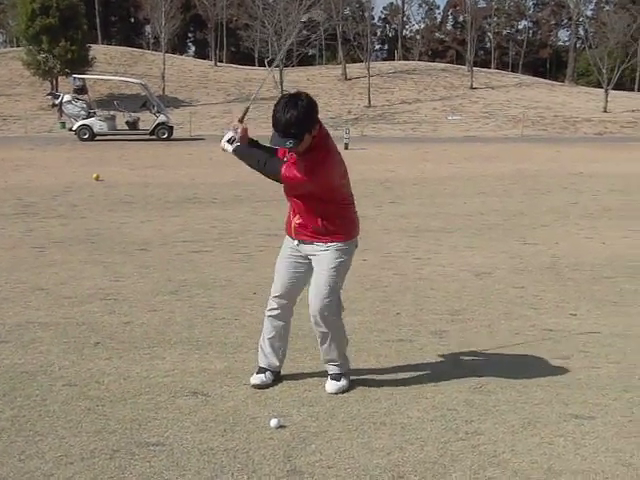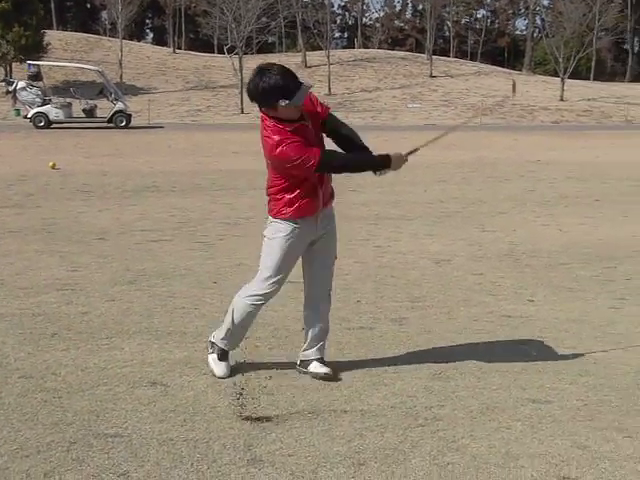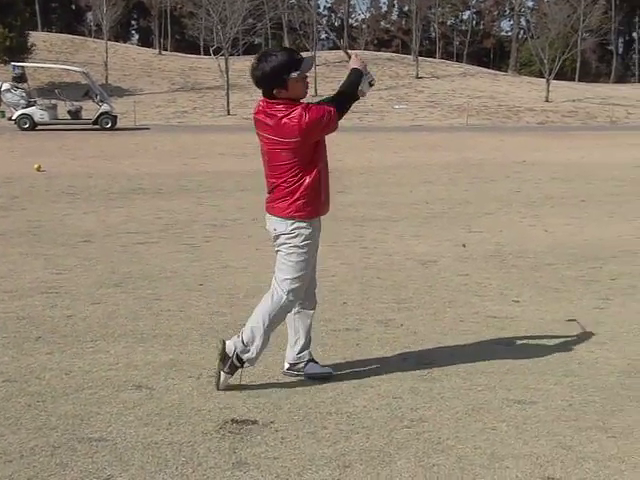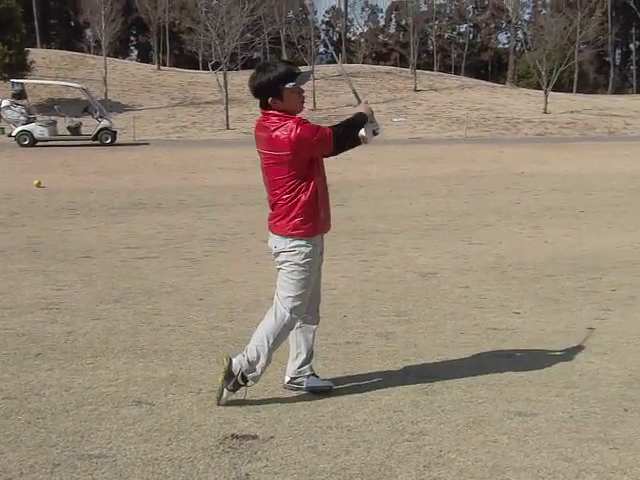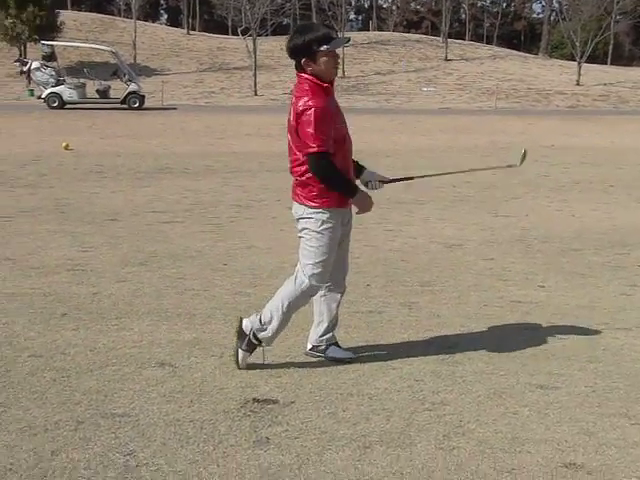
dt=0.3s
person 1, frame 1
left shoulder: (323, 160)
right shoulder: (292, 139)
left elbow: (272, 168)
right elbow: (275, 157)
left wrist: (240, 147)
right wrist: (246, 142)
left hip: (335, 240)
right hip: (299, 237)
left knee: (321, 306)
right knee: (279, 299)
left ankle: (337, 368)
right ankle: (269, 365)
person 1, frame 2
left shoulder: (305, 104)
right shoulder: (279, 142)
left elbow: (335, 128)
right elbow: (330, 162)
left wrist: (371, 158)
right wrist: (384, 162)
left hip: (321, 212)
right hip: (288, 221)
left knee: (319, 287)
right knee: (265, 286)
left ankle: (311, 356)
right ankle: (221, 344)
person 1, frame 3
left shoulder: (265, 111)
right shoulder: (300, 120)
left elbow: (323, 110)
right elbow: (334, 109)
left wrist: (352, 88)
right wrist: (354, 72)
left hip: (294, 215)
right hip: (296, 220)
left knee: (304, 291)
right knee: (286, 291)
left ankle: (298, 359)
right ankle: (239, 350)
person 1, frame 4
left shoulder: (268, 125)
right shoulder: (292, 132)
left elbow: (324, 140)
right elbow: (332, 138)
left wrist: (357, 130)
right wrist: (361, 116)
left hip: (299, 232)
right hip: (297, 237)
left knee: (307, 307)
right knee: (288, 309)
left ankle: (299, 373)
right ankle: (243, 369)
person 1, frame 5
left shoulder: (321, 93)
right shoulder: (312, 102)
right elbow: (318, 161)
left wrist: (360, 172)
right wrist: (353, 192)
left hip: (336, 203)
right hip: (320, 206)
left knee: (335, 276)
right knee: (311, 277)
left ankle: (321, 340)
right ankle: (254, 330)
